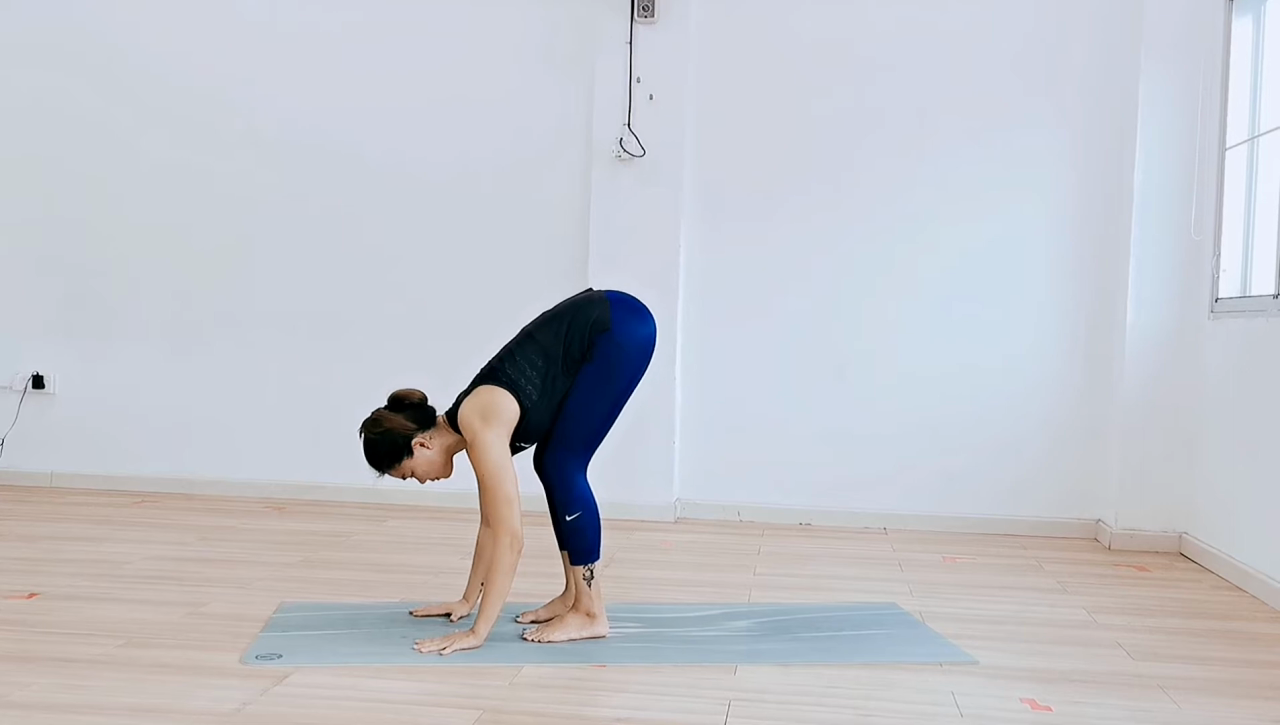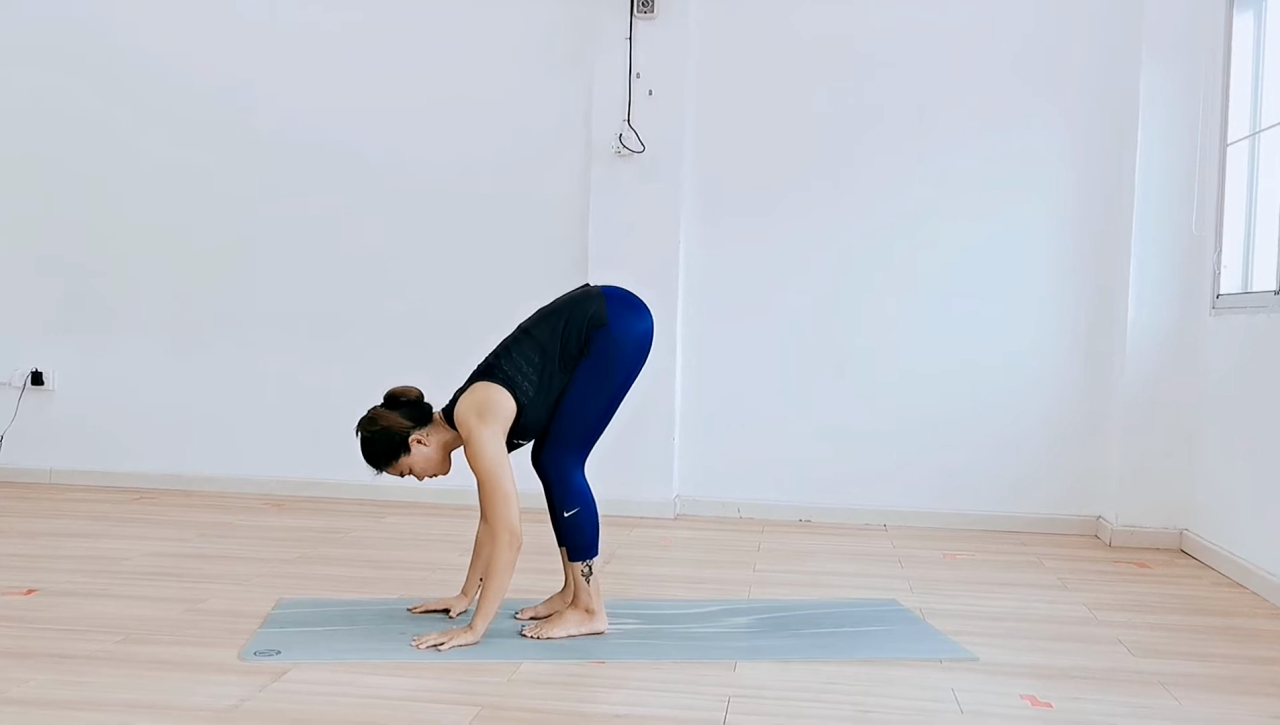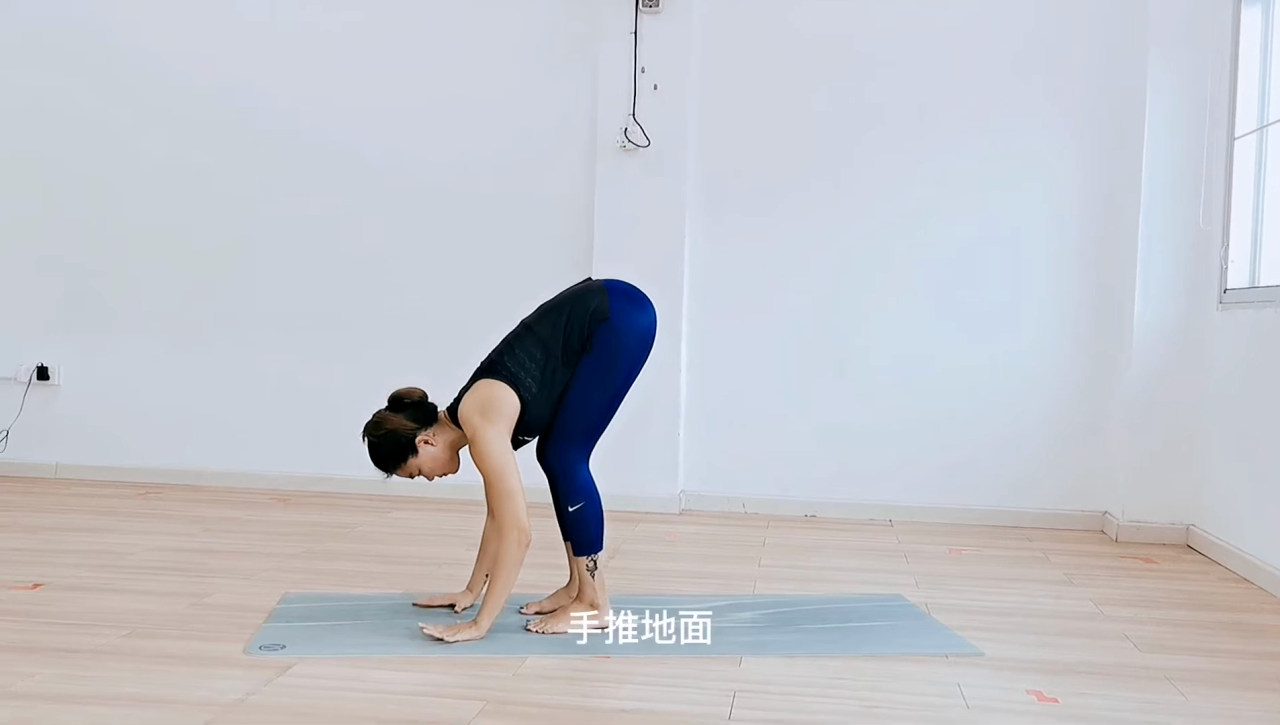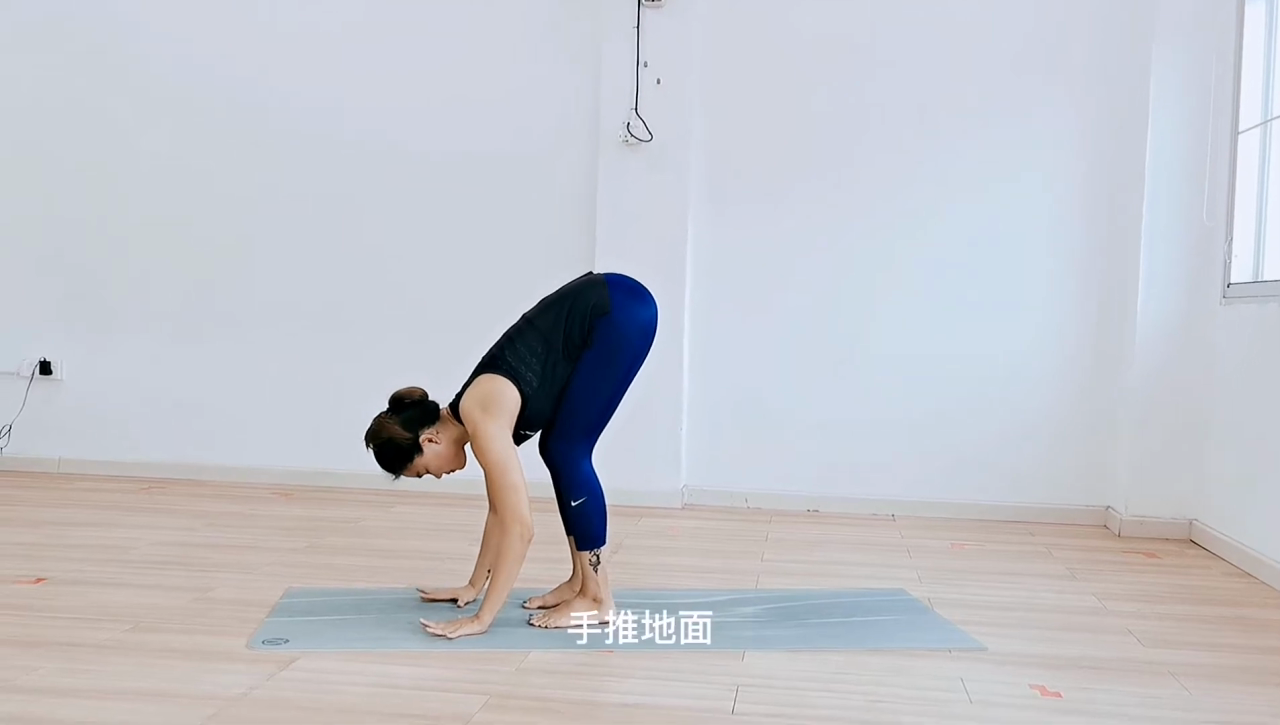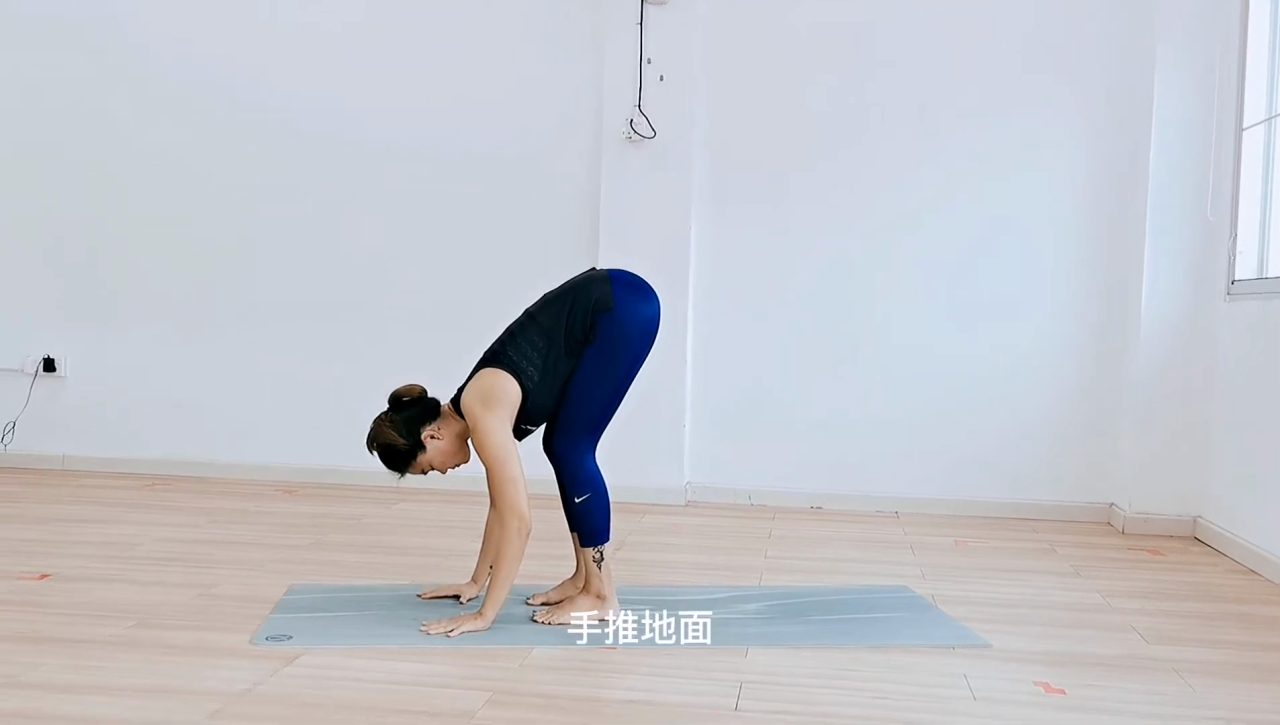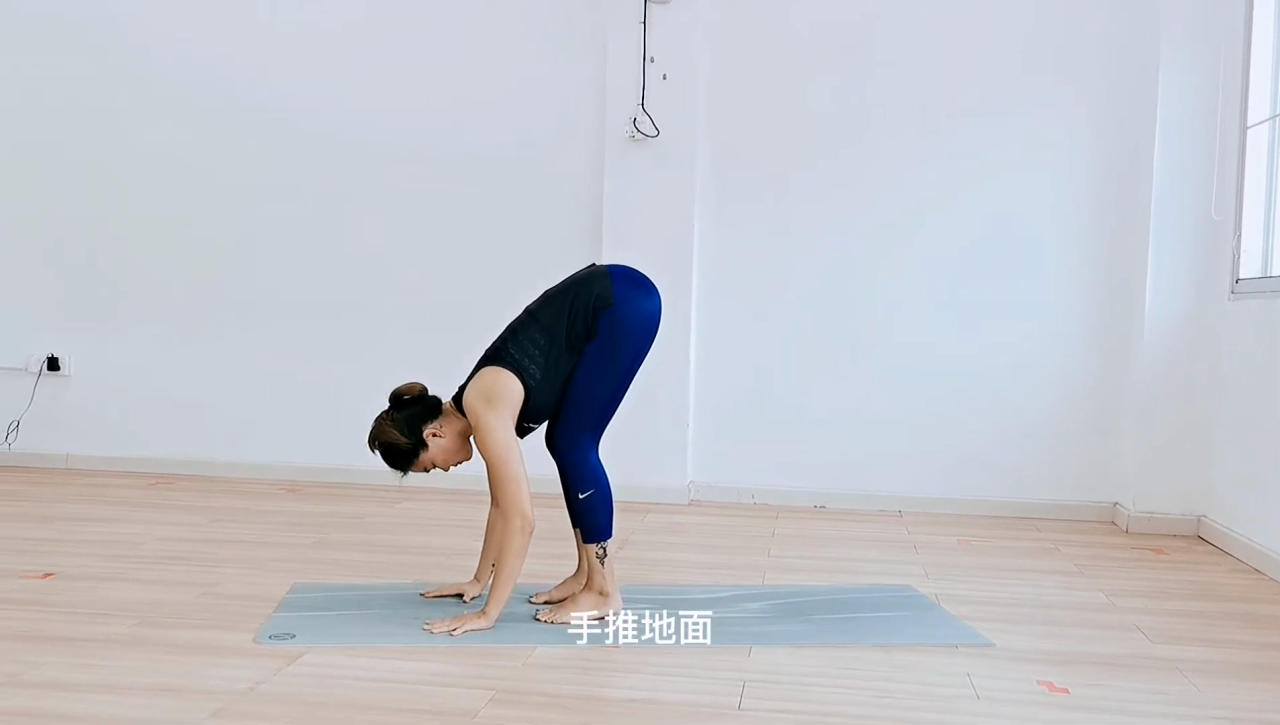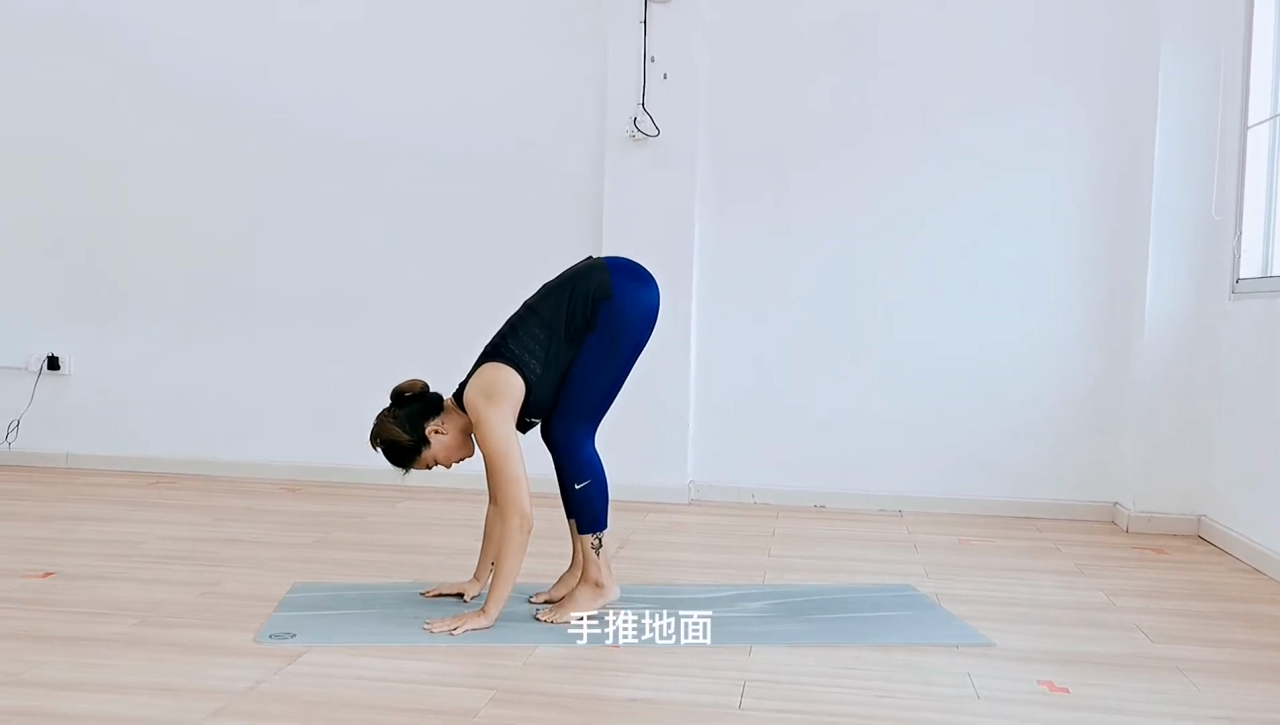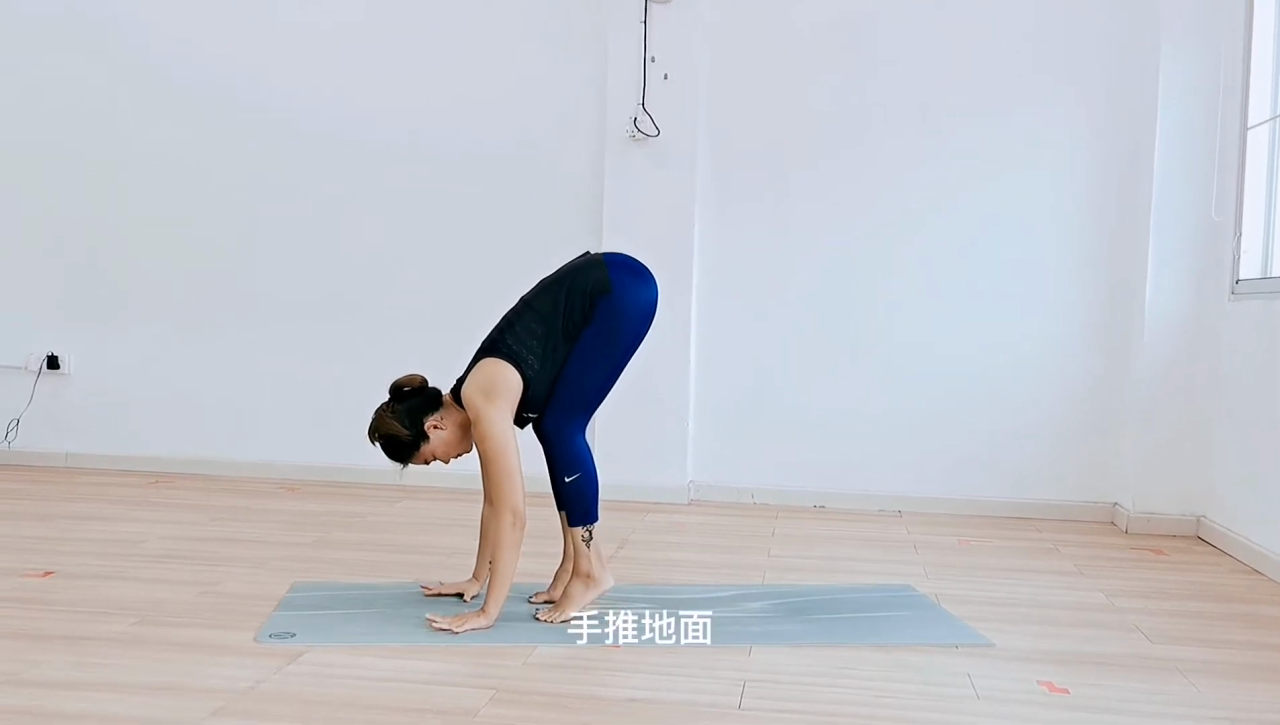
dt=0.3s
person 1, frame 1
left shoulder: (481, 430)
right shoulder: (471, 426)
left elbow: (509, 538)
right elbow: (491, 523)
left wrist: (478, 632)
right wrist: (467, 601)
left hip: (621, 329)
right hip: (598, 330)
left knee: (562, 468)
right knee: (551, 465)
left ankle: (590, 612)
right ankle: (575, 594)
person 1, frame 2
left shoulder: (477, 428)
right shoulder: (471, 421)
left elbow: (509, 535)
right elbow: (492, 520)
left wrist: (475, 628)
right wrist: (466, 596)
left hip: (618, 324)
right hip: (595, 326)
left knee: (560, 464)
right knee: (549, 462)
left ankle: (589, 608)
right ankle: (573, 591)
person 1, frame 3
left shoulder: (482, 426)
right shoulder: (472, 419)
left elbow: (517, 532)
right elbow: (499, 516)
left wrist: (479, 624)
right wrist: (471, 591)
left hip: (621, 318)
right hip: (598, 319)
left knee: (564, 458)
right knee: (554, 456)
left ankle: (593, 602)
right ankle: (578, 586)
person 1, frame 4
left shoulder: (483, 422)
right shoulder: (476, 414)
left elbow: (519, 527)
right elbow: (502, 510)
left wrist: (481, 618)
right wrist: (473, 586)
left hip: (622, 311)
right hip: (601, 311)
left knee: (567, 452)
right knee: (557, 450)
left ankle: (597, 597)
right ankle: (581, 580)
person 1, frame 5
left shoulder: (483, 415)
right shoulder: (477, 410)
left elbow: (518, 521)
right elbow: (501, 506)
left wrist: (484, 615)
right wrist: (476, 582)
left hip: (624, 306)
right hip: (601, 309)
left knee: (570, 449)
right knee: (561, 446)
left ankle: (600, 592)
right ankle: (584, 576)
person 1, frame 6
left shoulder: (485, 413)
right shoulder: (479, 406)
left elbow: (520, 519)
right elbow: (502, 504)
left wrist: (488, 613)
right wrist: (479, 580)
left hip: (625, 301)
right hip: (605, 304)
left knee: (575, 445)
right knee: (563, 443)
left ankle: (603, 589)
right ankle: (587, 572)
person 1, frame 7
left shoulder: (485, 408)
right shoulder: (475, 408)
left elbow: (519, 517)
right elbow: (500, 502)
left wrist: (488, 612)
right wrist: (478, 579)
left hip: (624, 294)
right hip: (600, 297)
left knee: (570, 436)
right knee: (558, 433)
left ankle: (597, 578)
right ankle: (581, 566)
person 1, frame 8
left shoulder: (483, 405)
right shoulder: (474, 402)
left elbow: (512, 513)
right elbow: (494, 500)
left wrist: (487, 612)
right wrist: (478, 579)
left hip: (622, 288)
right hip: (597, 291)
left knee: (561, 428)
right knee: (552, 429)
left ankle: (590, 570)
right ankle: (573, 564)
